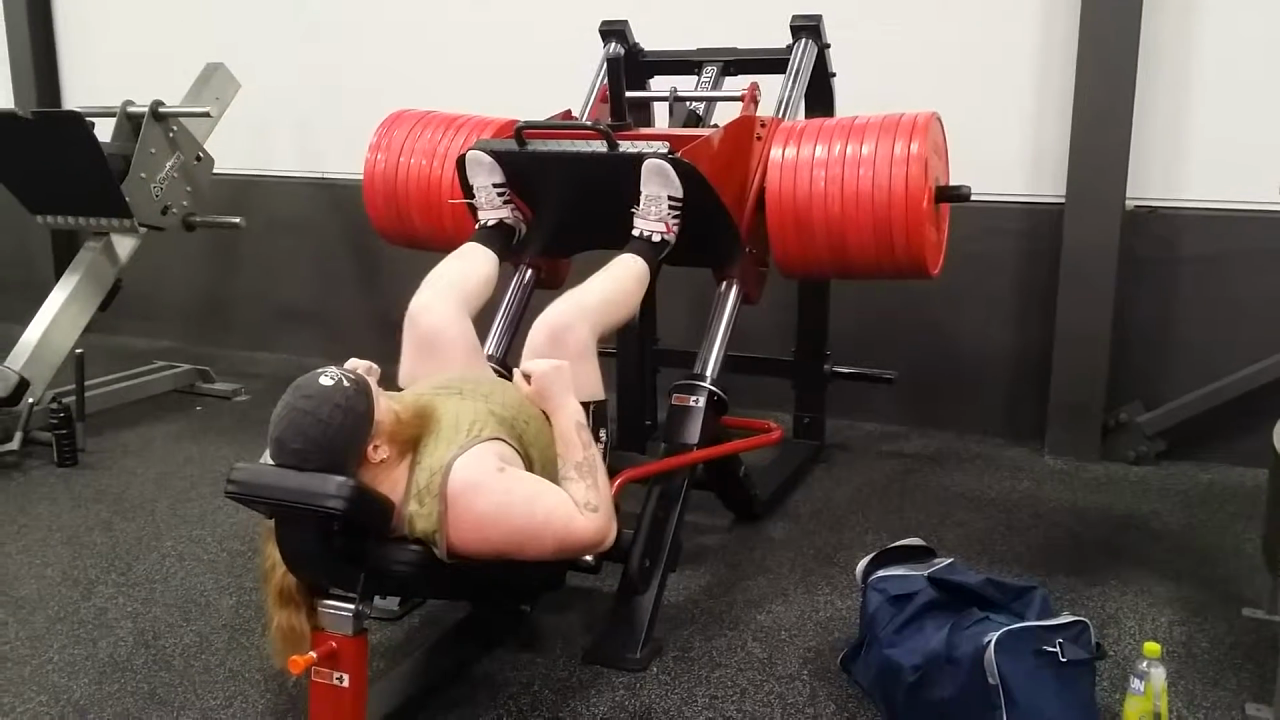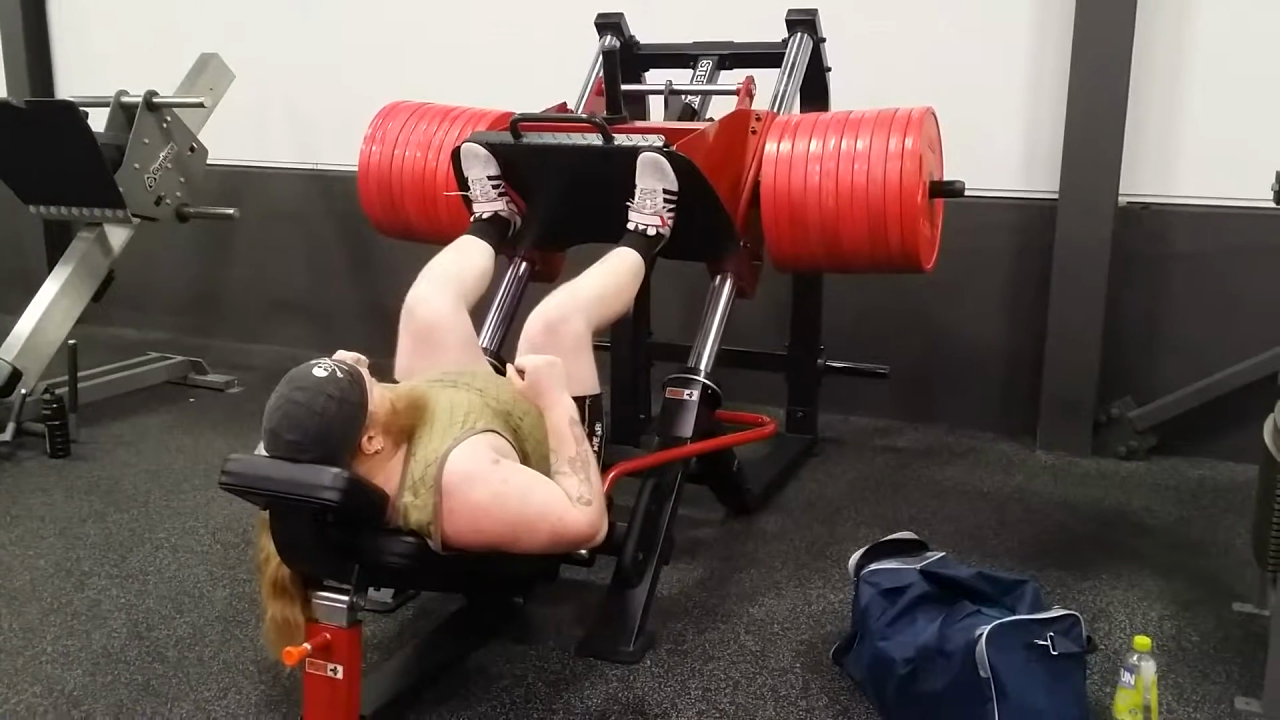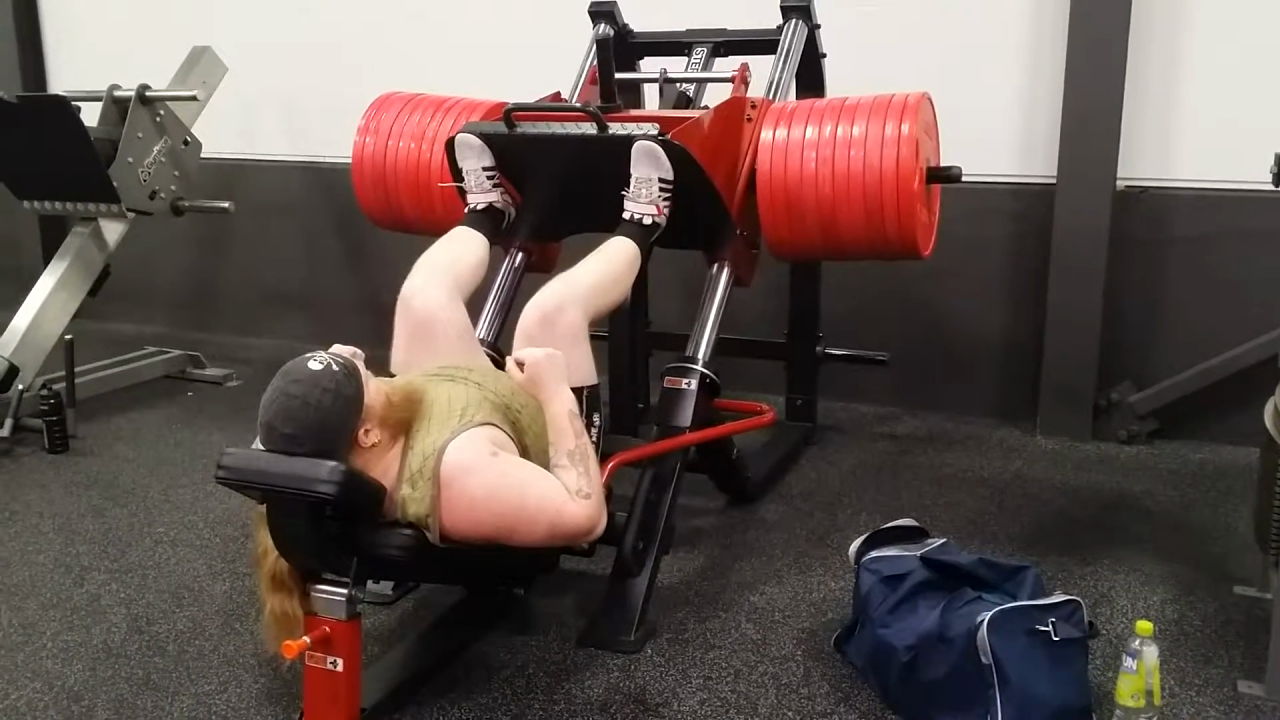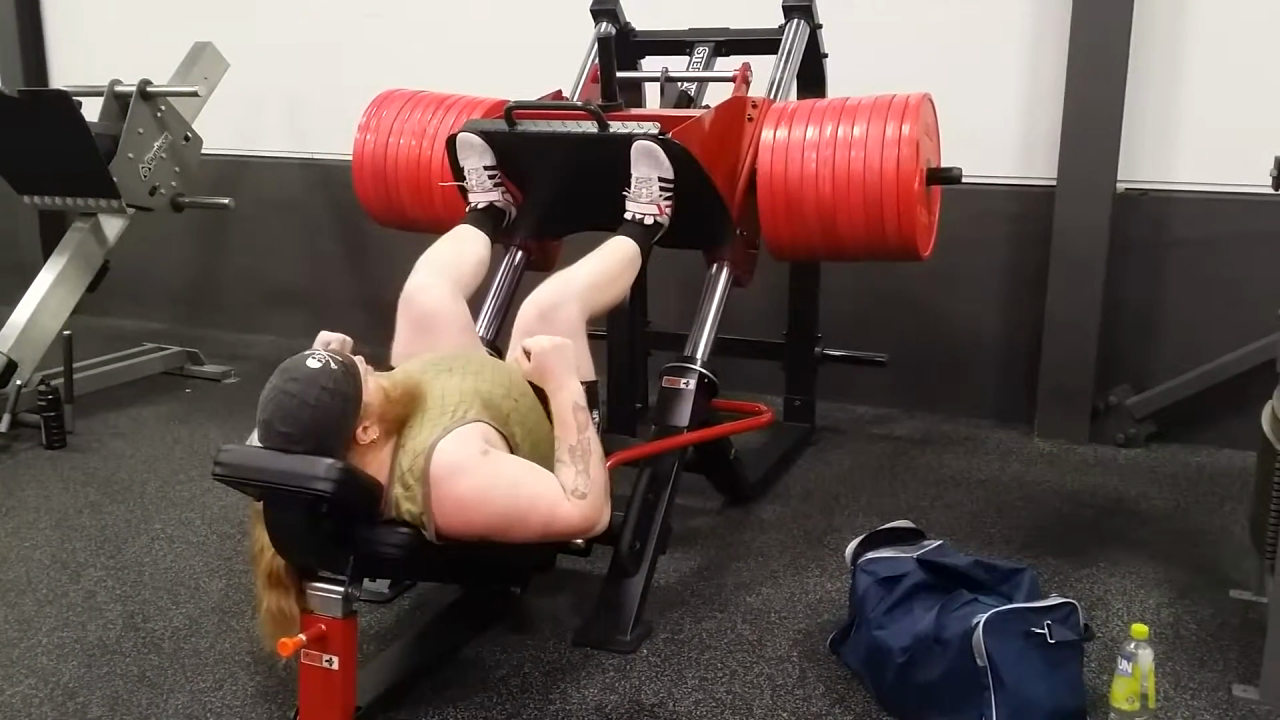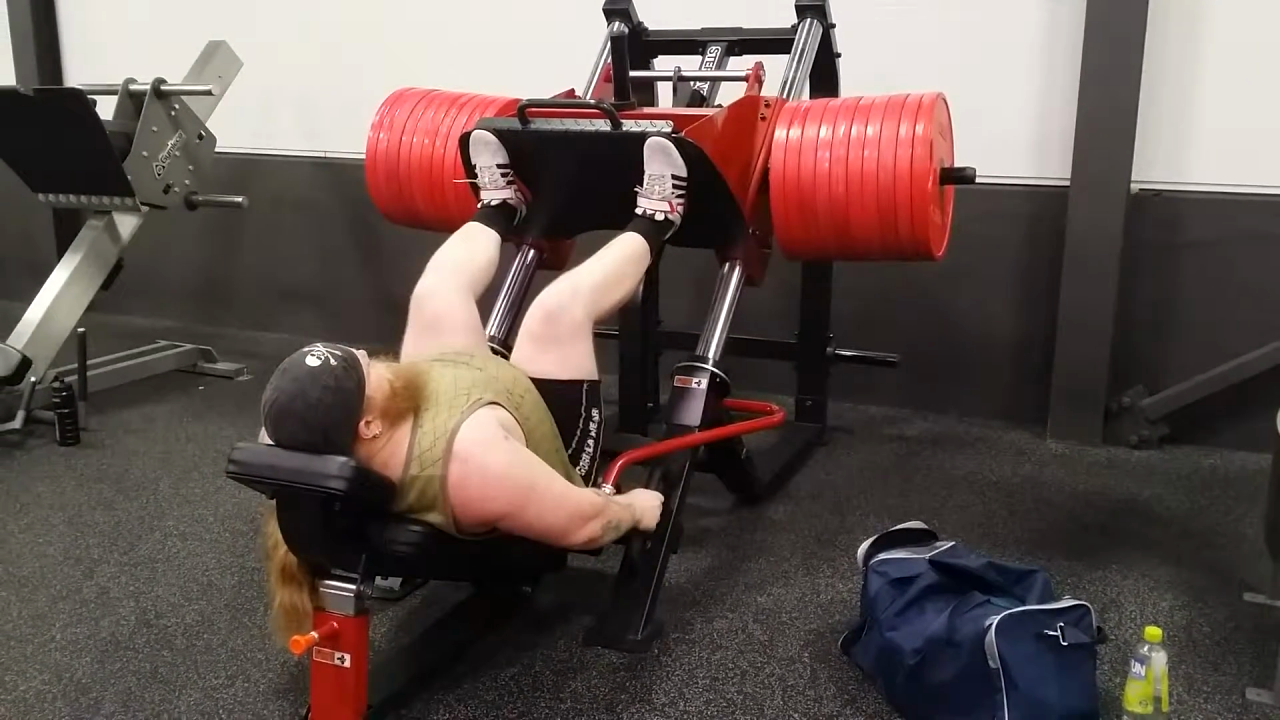
dt=1s
person 1, frame 1
left shoulder: (313, 480)
right shoulder: (465, 489)
right elbow: (595, 528)
left wrist: (354, 393)
right wrist: (563, 404)
right hip: (553, 450)
left knee: (431, 313)
right knee: (562, 327)
left ankle: (497, 225)
right ankle: (649, 242)
person 1, frame 2
left shoulder: (302, 471)
right shoulder: (460, 481)
right elbow: (586, 524)
left wrist: (344, 384)
right wrist: (556, 401)
left knee: (429, 305)
right knee: (556, 322)
left ankle: (493, 220)
right ankle: (644, 235)
person 1, frame 3
right shoulder: (459, 475)
right elbow: (585, 517)
left wrist: (336, 379)
right wrist: (555, 394)
right hip: (546, 435)
left knee: (425, 296)
right knee: (553, 312)
left ankle: (487, 211)
right ankle: (639, 227)
person 1, frame 4
right shoulder: (449, 472)
right elbow: (588, 511)
left wrist: (316, 367)
right wrist: (564, 384)
right hip: (547, 460)
left knee: (427, 293)
right knee: (550, 309)
left ankle: (488, 208)
right ankle: (641, 227)
person 1, frame 5
left shoulder: (307, 456)
right shoulder: (469, 456)
right elbow: (582, 524)
right wrist: (634, 508)
right hip: (545, 467)
left knee: (438, 292)
right knee: (558, 310)
left ankle: (499, 206)
right ankle: (654, 220)
